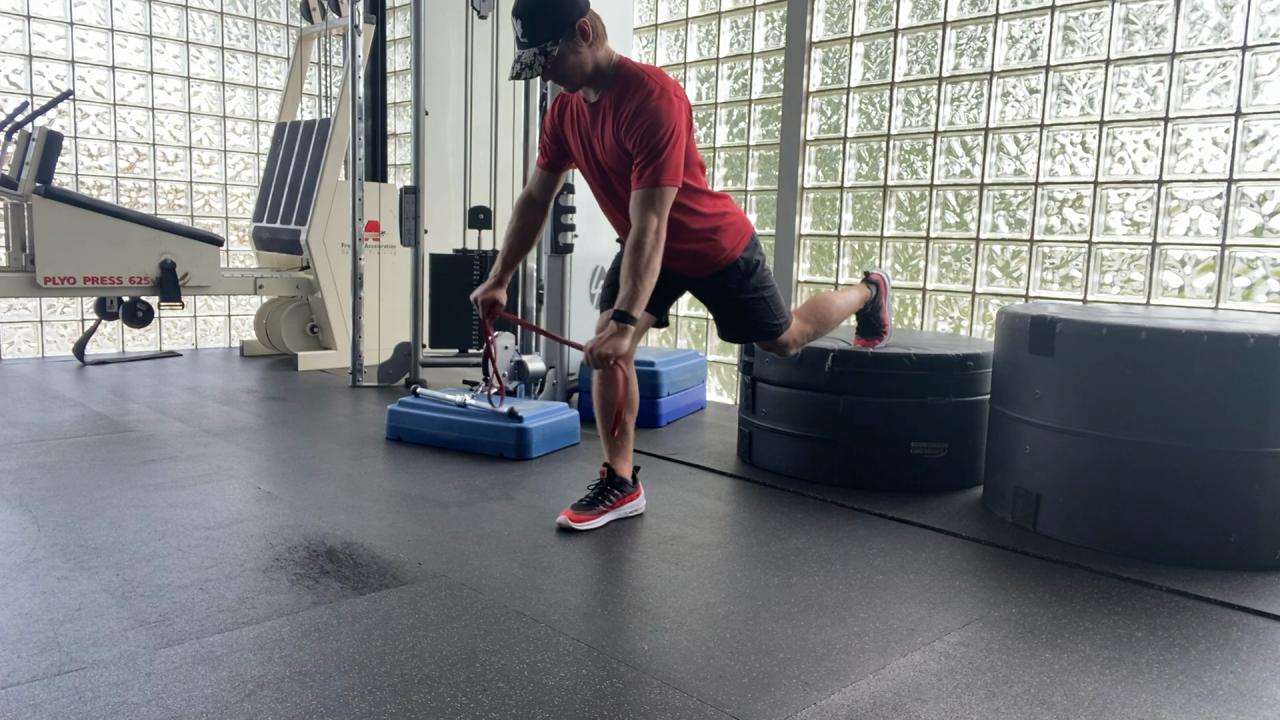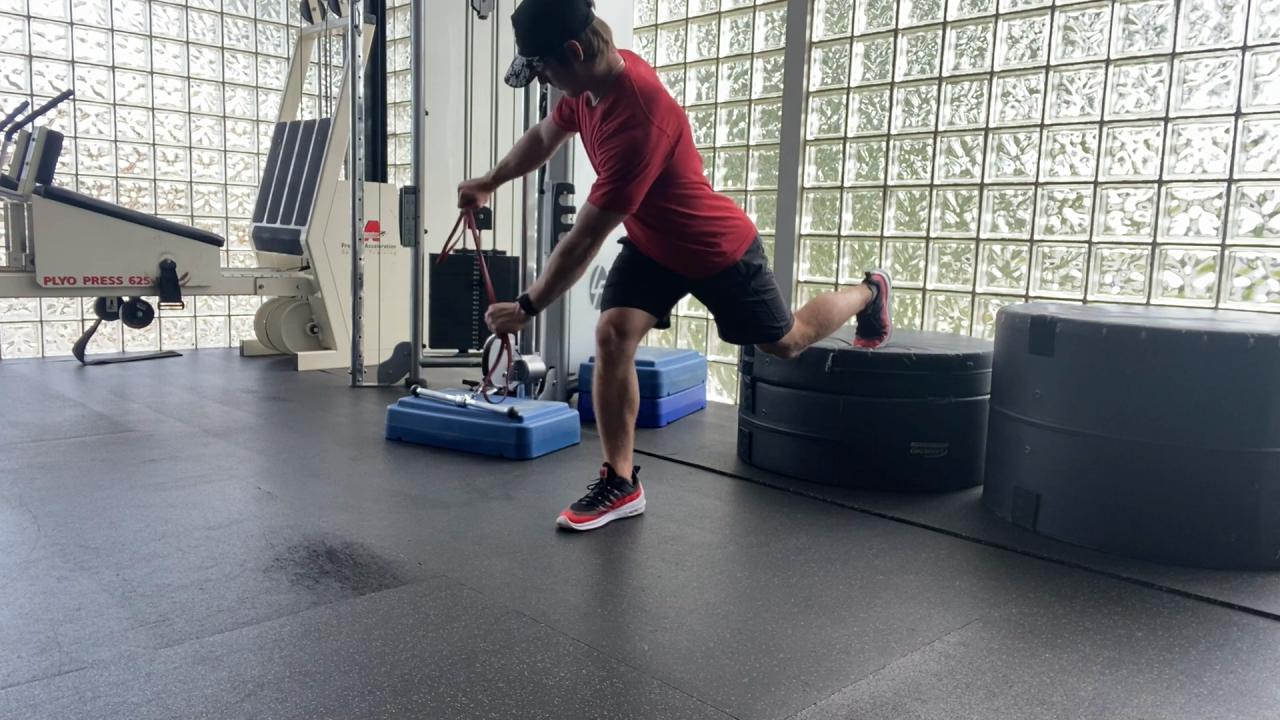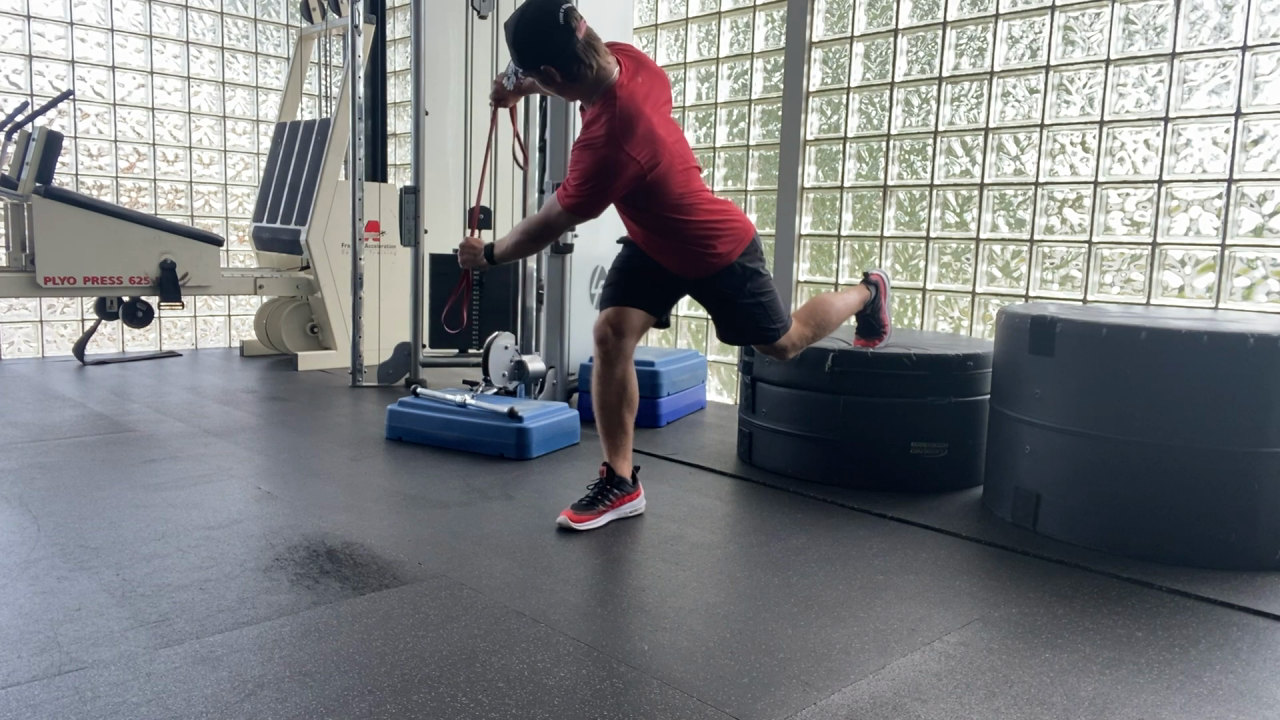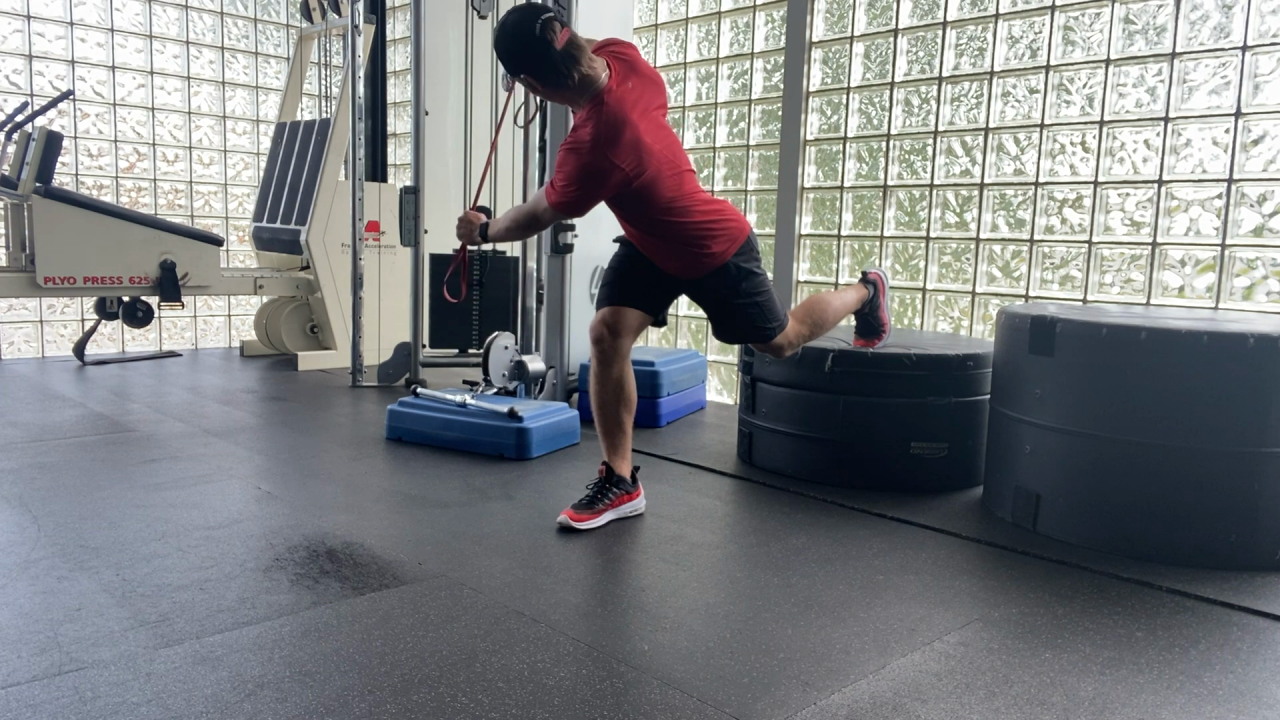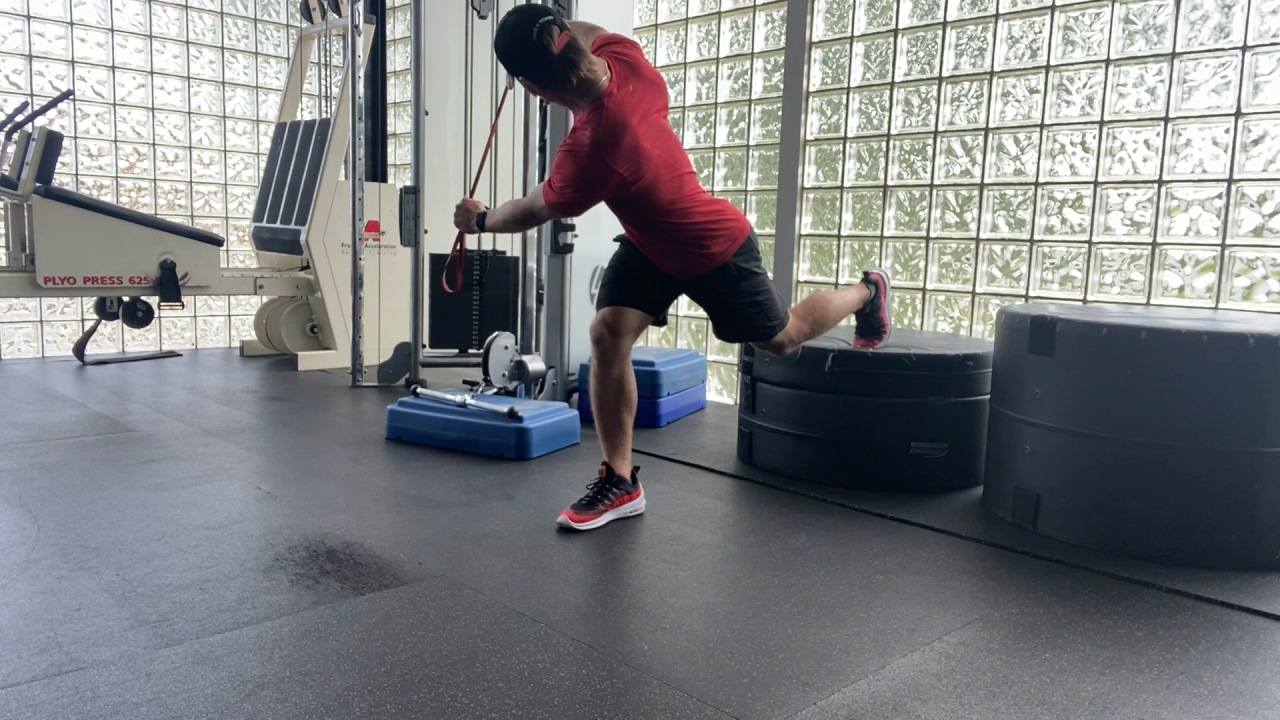
dt=0.5s
person 1, frame 1
left shoulder: (653, 99)
right shoulder: (563, 110)
left elbow: (649, 226)
right elbow: (535, 197)
left wrist: (627, 322)
right wrist: (498, 280)
left hip: (716, 246)
right hip: (646, 245)
left knee: (783, 340)
right knee: (607, 342)
left ankle: (868, 291)
right ankle: (621, 483)
person 1, frame 2
left shoulder: (638, 123)
right shoulder: (591, 85)
left elbow: (587, 238)
right elbow: (544, 136)
left wrist: (527, 308)
right wrist: (489, 180)
left hip: (718, 248)
right hip: (652, 244)
left knee: (784, 342)
right knee: (613, 336)
left ankle: (869, 291)
right ankle: (621, 483)
person 1, frame 3
left shoulder: (609, 142)
right shoulder: (625, 59)
left elbow: (550, 224)
left wrist: (488, 253)
right wrist: (520, 88)
left hip: (718, 251)
right hip: (653, 242)
left knee: (783, 343)
right knee: (610, 336)
left ankle: (867, 293)
right ankle: (620, 483)
person 1, frame 4
left shoulder: (594, 147)
right shoulder: (619, 56)
left elbow: (539, 215)
left wrist: (484, 231)
left hip: (713, 248)
right hip: (650, 241)
left knee: (779, 340)
right knee: (607, 335)
left ankle: (866, 290)
right ankle: (620, 482)
person 1, frame 5
left shoulder: (590, 150)
right shoulder: (622, 56)
left elbow: (534, 211)
left wrist: (480, 220)
left hip: (713, 249)
right hip: (650, 241)
left knee: (781, 338)
right knee: (607, 335)
left ankle: (867, 292)
right ankle: (620, 482)
